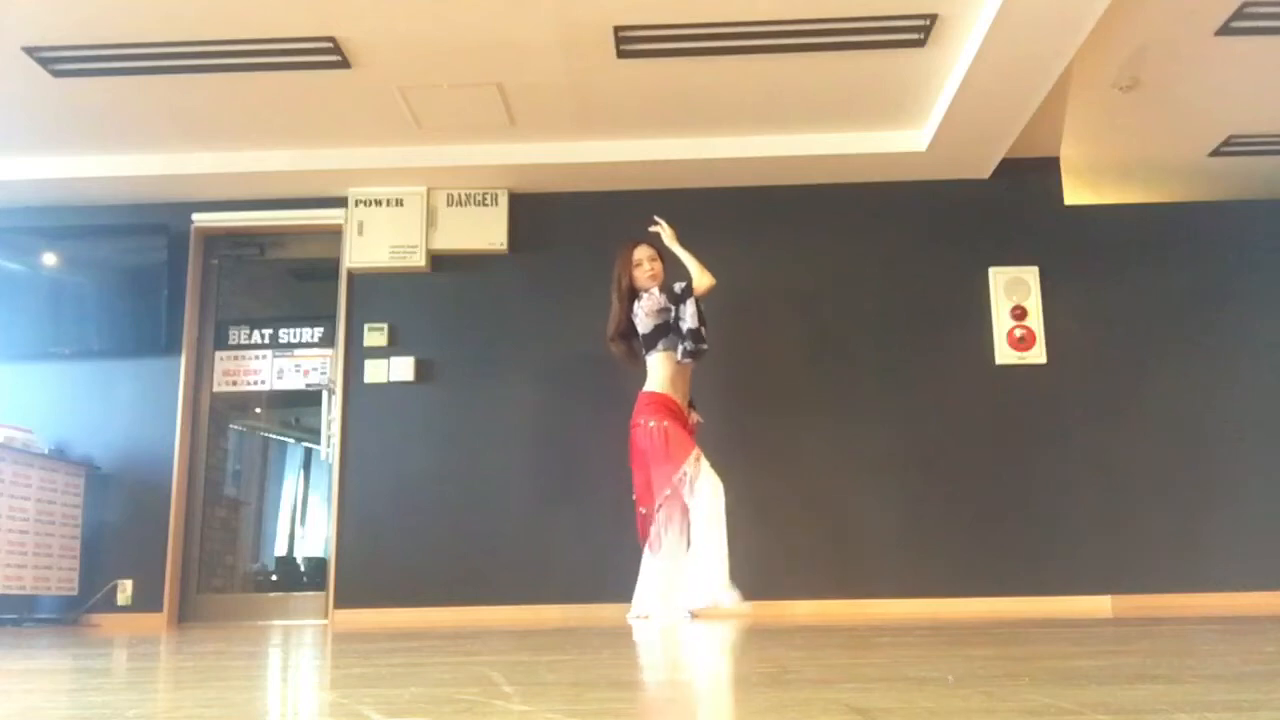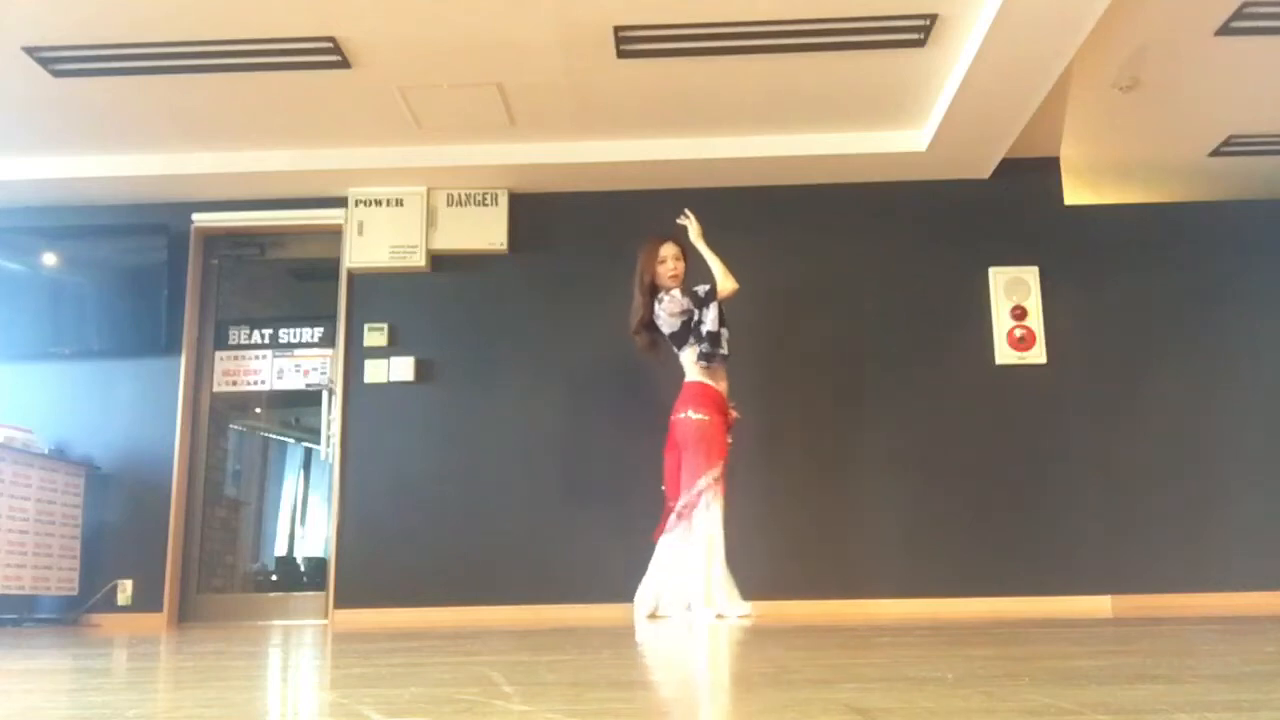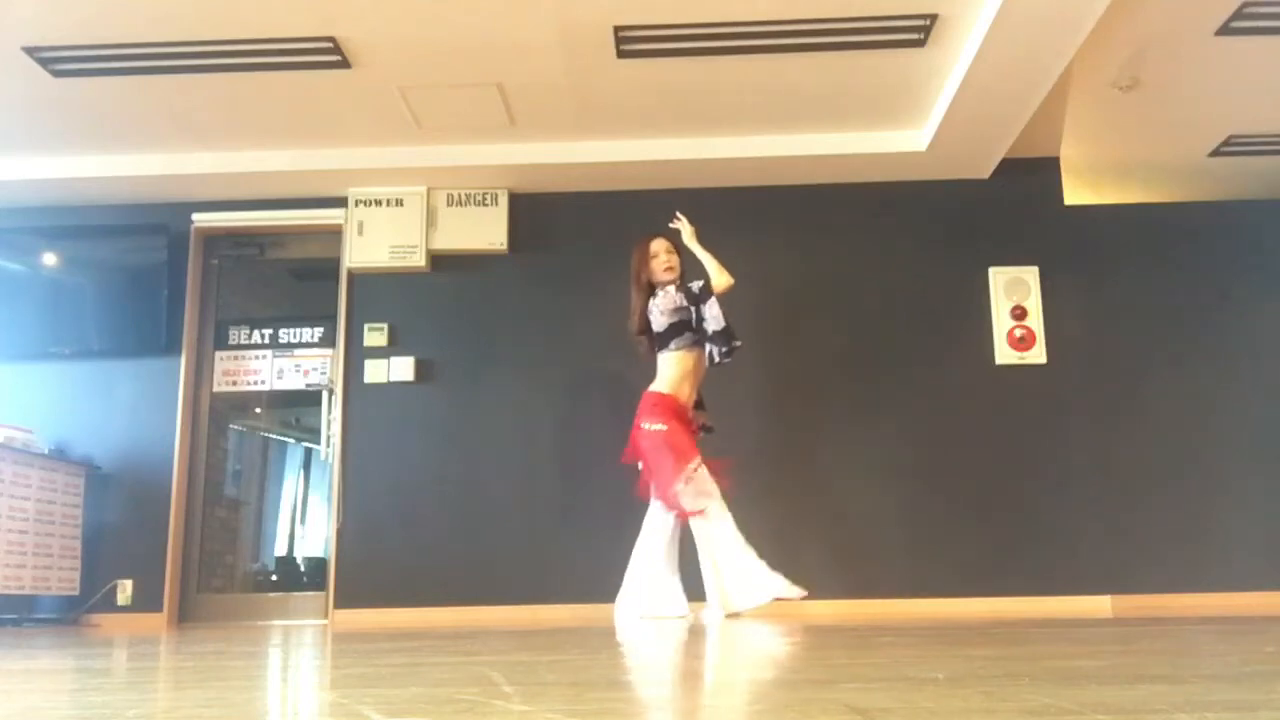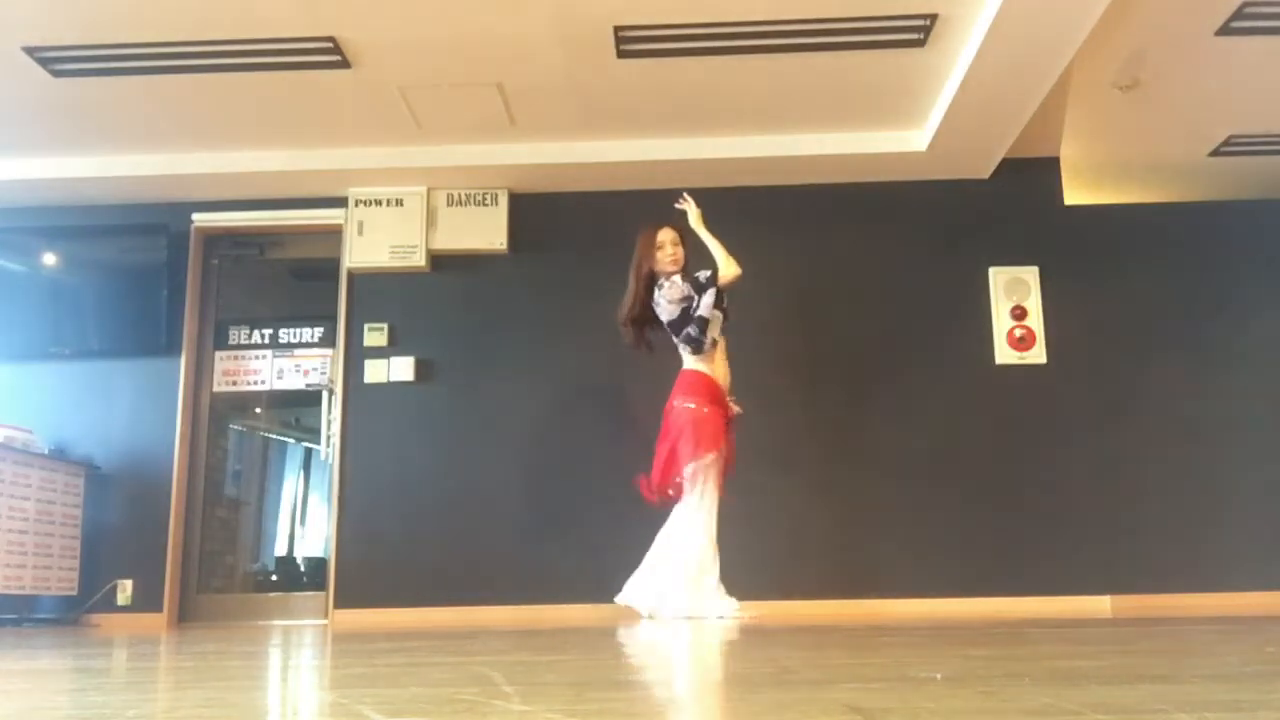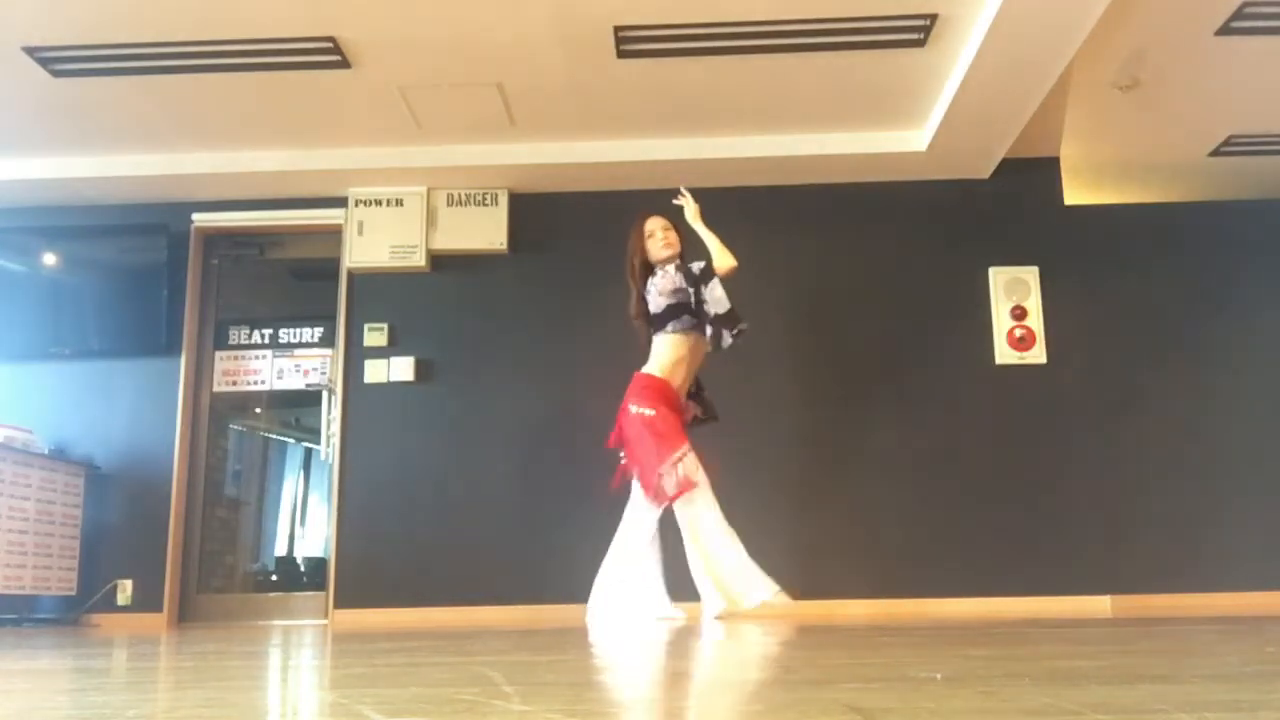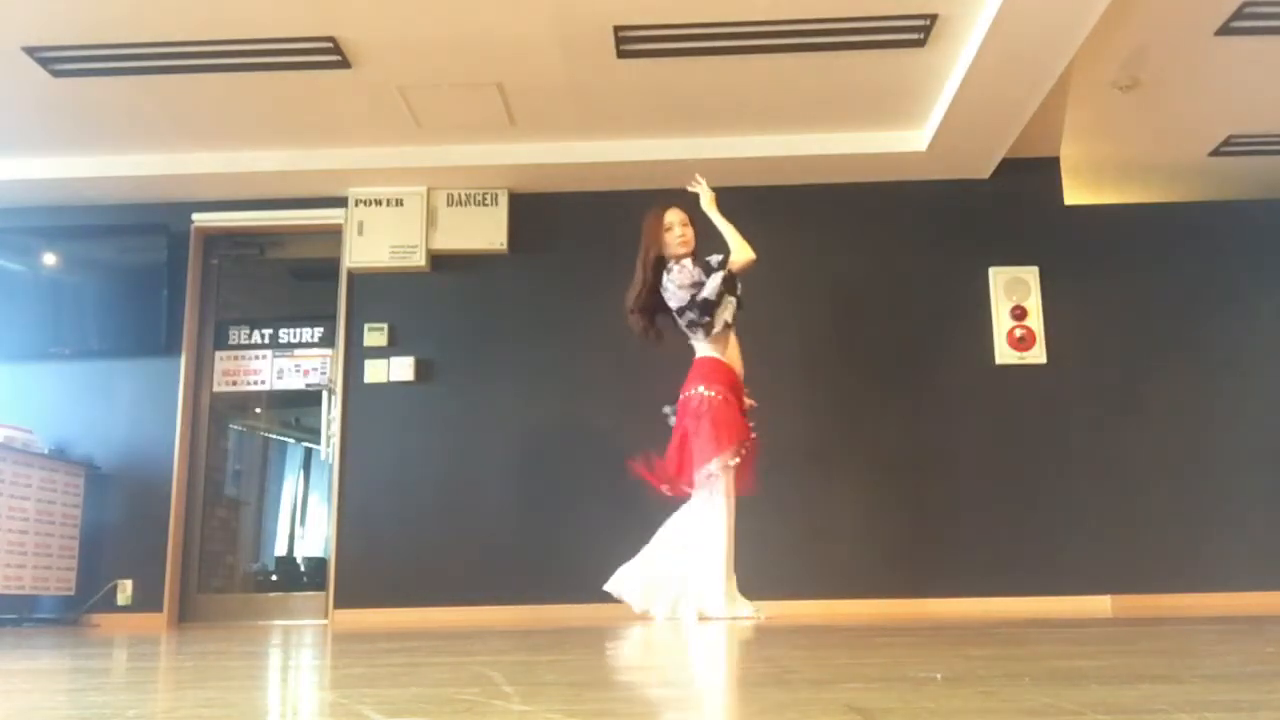
dt=0.5s
person 1, frame 1
left shoulder: (655, 309)
right shoulder: (641, 302)
right elbow: (706, 281)
right wrist: (673, 245)
left hip: (670, 417)
right hip: (657, 416)
left knee: (671, 511)
right knee: (707, 491)
left ankle: (658, 602)
right ankle: (701, 589)
person 1, frame 2
left shoulder: (681, 304)
right shoulder: (668, 302)
right elbow: (728, 286)
right wrist: (700, 242)
left hip: (704, 408)
right hip: (699, 407)
left knee: (692, 506)
right knee: (704, 503)
left ankle: (664, 597)
right ankle: (710, 599)
person 1, frame 3
left shoulder: (678, 302)
right shoulder: (664, 299)
right elbow: (723, 281)
right wrist: (694, 242)
left hip: (673, 418)
right hip: (661, 415)
left knee: (668, 509)
right knee: (705, 503)
left ankle: (644, 601)
right ankle: (747, 586)
person 1, frame 4
left shoulder: (683, 291)
right shoulder: (669, 289)
right elbow: (731, 271)
right wrist: (700, 227)
left hip: (708, 401)
right hip: (695, 396)
left knee: (696, 503)
right knee: (699, 502)
left ankle: (659, 593)
right ankle: (696, 598)
person 1, frame 5
left shoulder: (678, 282)
right shoulder: (664, 278)
right elbow: (727, 263)
right wrist: (697, 221)
left hip: (665, 405)
right hip: (650, 400)
left knee: (650, 503)
right knee: (695, 499)
left ankle: (618, 601)
right ankle: (732, 591)
person 1, frame 6
left shoulder: (689, 275)
right shoulder: (680, 273)
right elbow: (745, 256)
right wrist: (714, 210)
left hip: (716, 390)
right hip: (712, 385)
left knee: (710, 498)
right knee: (715, 496)
left ankle: (647, 585)
right ankle: (714, 599)
